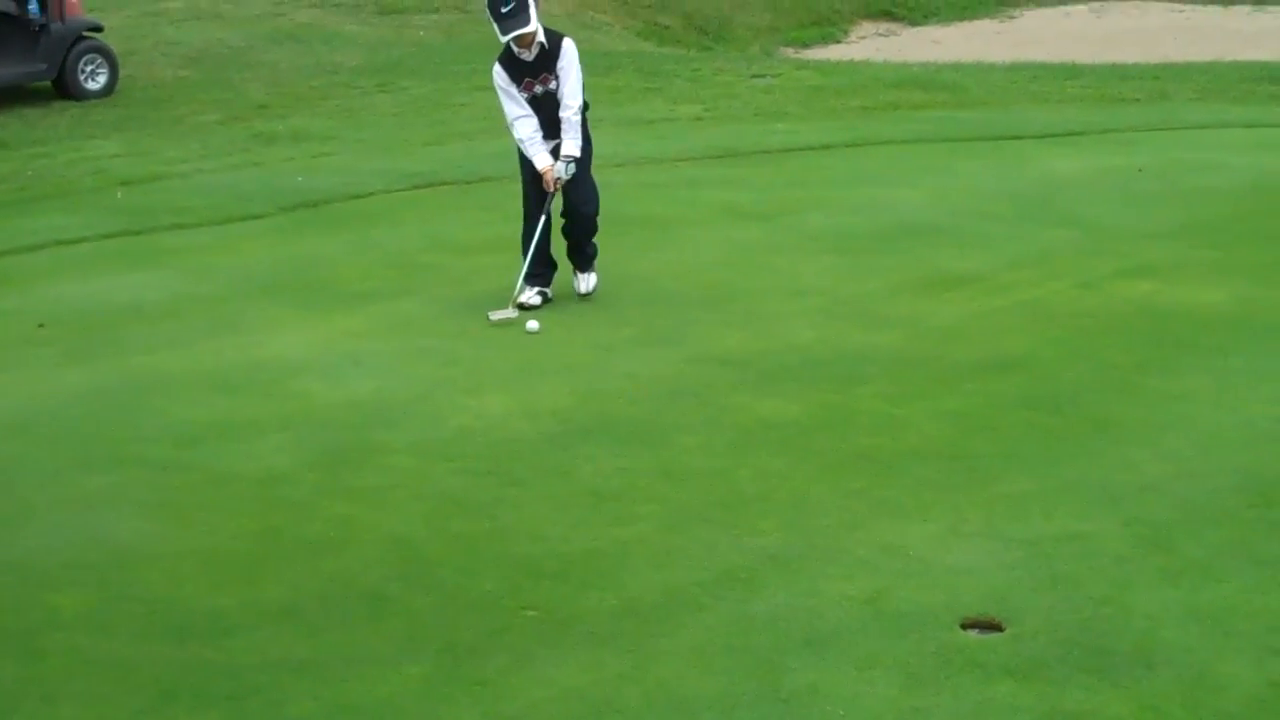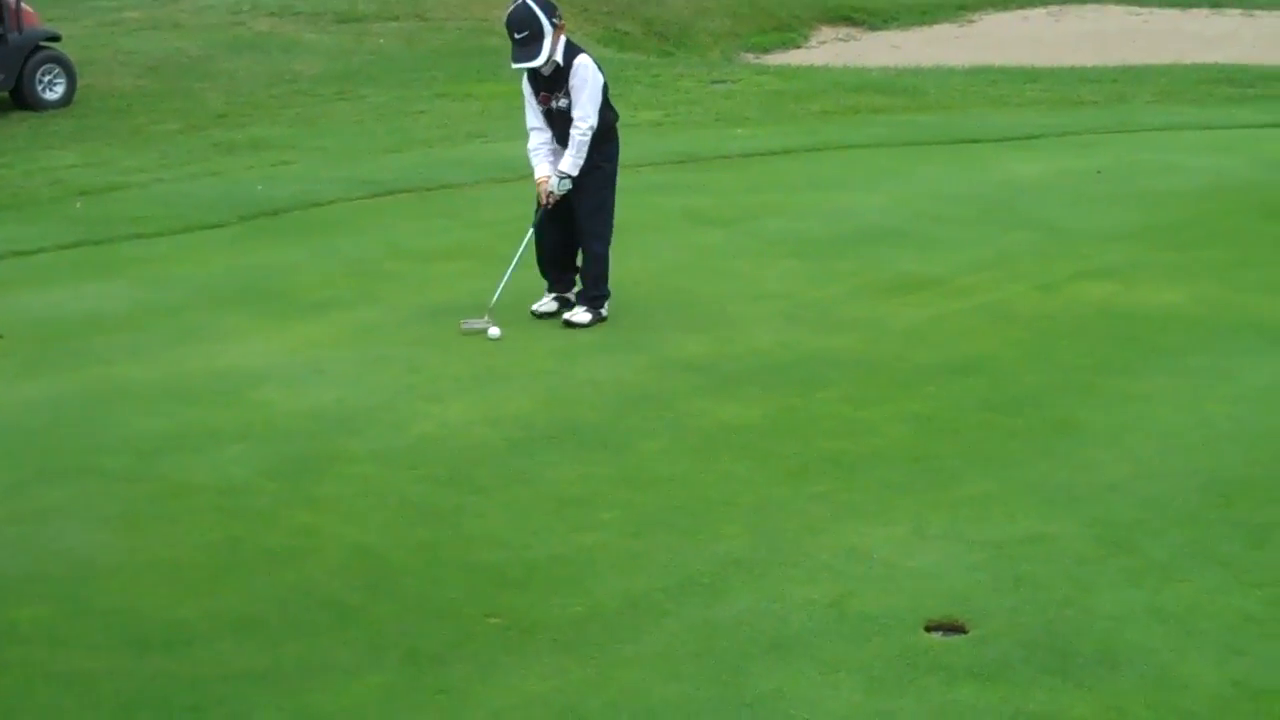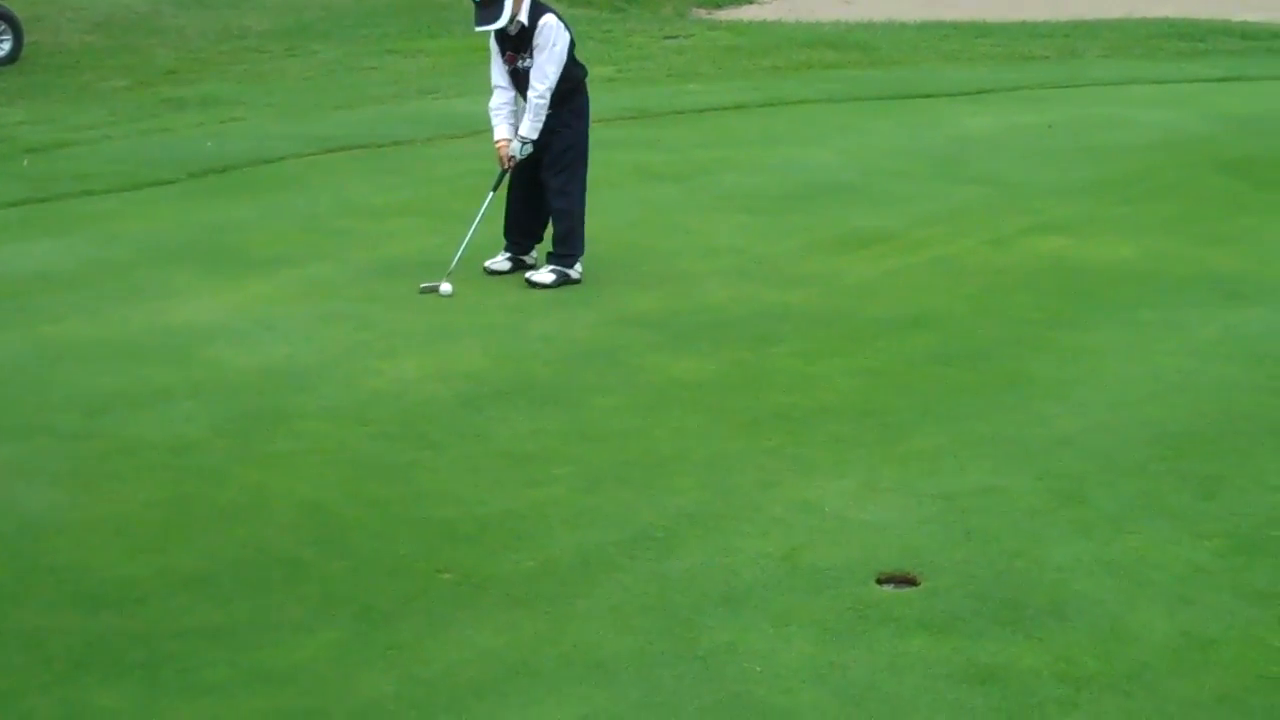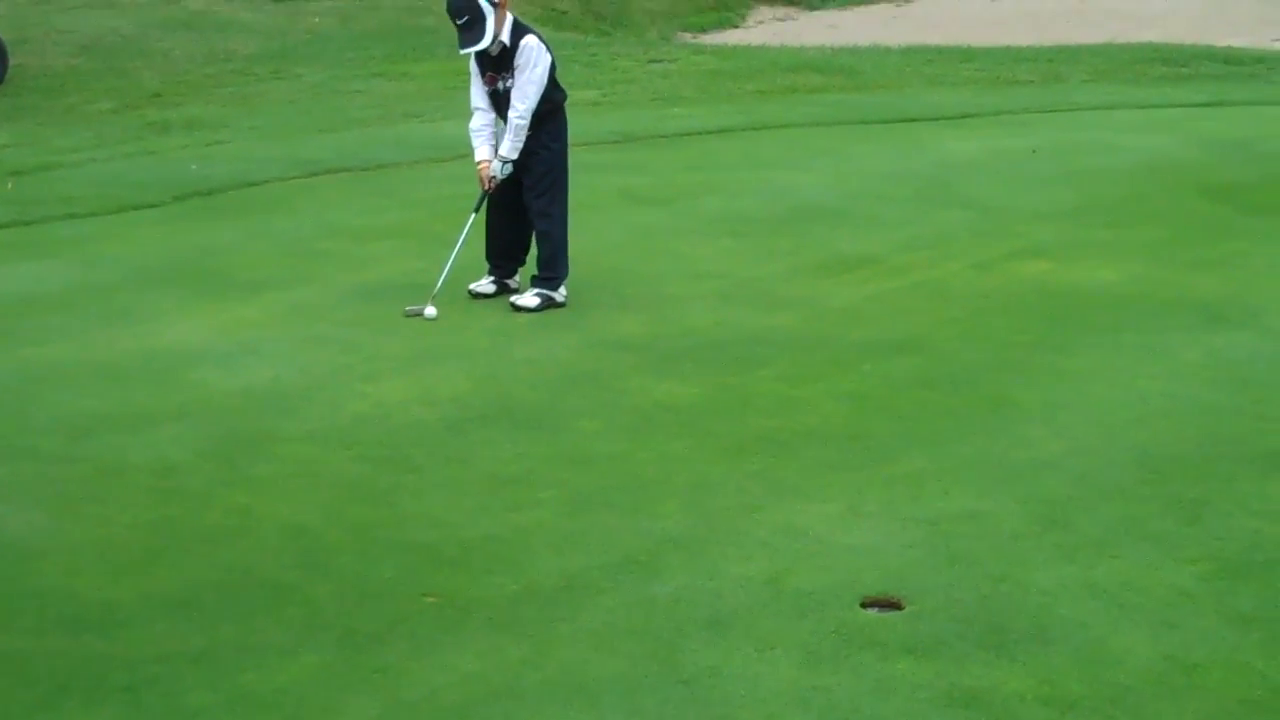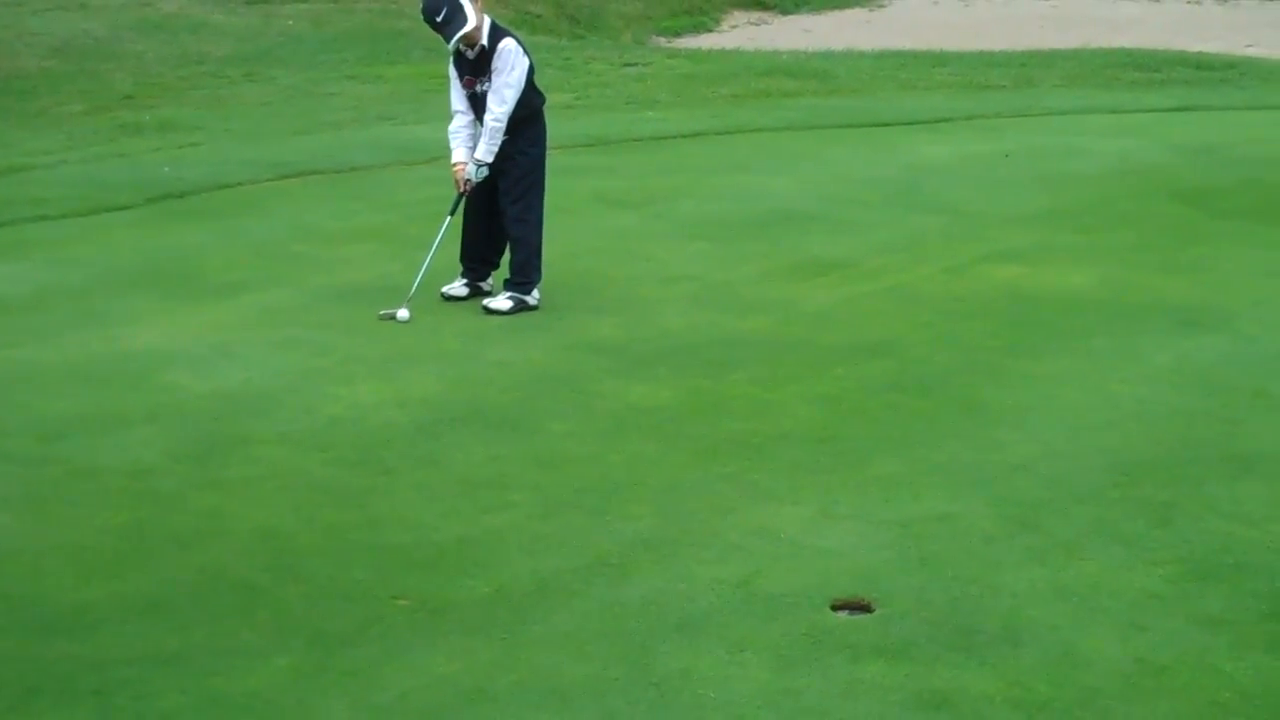
dt=0.7s
person 1, frame 1
left shoulder: (563, 47)
right shoulder: (503, 68)
left elbow: (572, 106)
right elbow: (521, 121)
left wrist: (567, 157)
right wrist: (544, 164)
left hip: (571, 141)
right hip: (533, 146)
left knee: (583, 206)
right knee: (536, 214)
left ankle: (583, 261)
right ankle: (537, 281)
person 1, frame 2
left shoulder: (580, 64)
right shoulder: (531, 76)
left elbow: (584, 127)
right elbow: (538, 129)
left wrist: (565, 173)
right wrist: (543, 174)
left hip: (595, 155)
right hip: (563, 156)
left knee: (591, 227)
right knee: (550, 224)
left ankle: (594, 300)
right ankle: (561, 288)
person 1, frame 3
left shoulder: (547, 24)
right shoulder: (499, 34)
left elbow: (542, 88)
right elbow: (502, 88)
left wrist: (523, 138)
right wrist: (503, 136)
left hip: (566, 110)
right hip: (534, 112)
left knee: (562, 185)
right knee: (523, 181)
left ankle: (566, 262)
right ankle: (520, 249)
person 1, frame 4
left shoulder: (528, 44)
right shoulder: (479, 53)
left elbow: (522, 109)
right elbow: (481, 109)
left wrist: (503, 158)
right wrist: (484, 156)
left hip: (544, 132)
right hip: (513, 133)
left knee: (544, 207)
right knee: (502, 204)
left ankle: (551, 284)
right ankle: (503, 272)
person 1, frame 5
left shoulder: (506, 47)
right shoulder: (459, 56)
left elbow: (499, 111)
right elbow: (461, 112)
left wrist: (479, 161)
right wrist: (460, 159)
left hip: (522, 136)
right hip: (489, 137)
left knee: (519, 211)
right knee: (479, 207)
left ankle: (524, 288)
right ankle: (476, 275)
